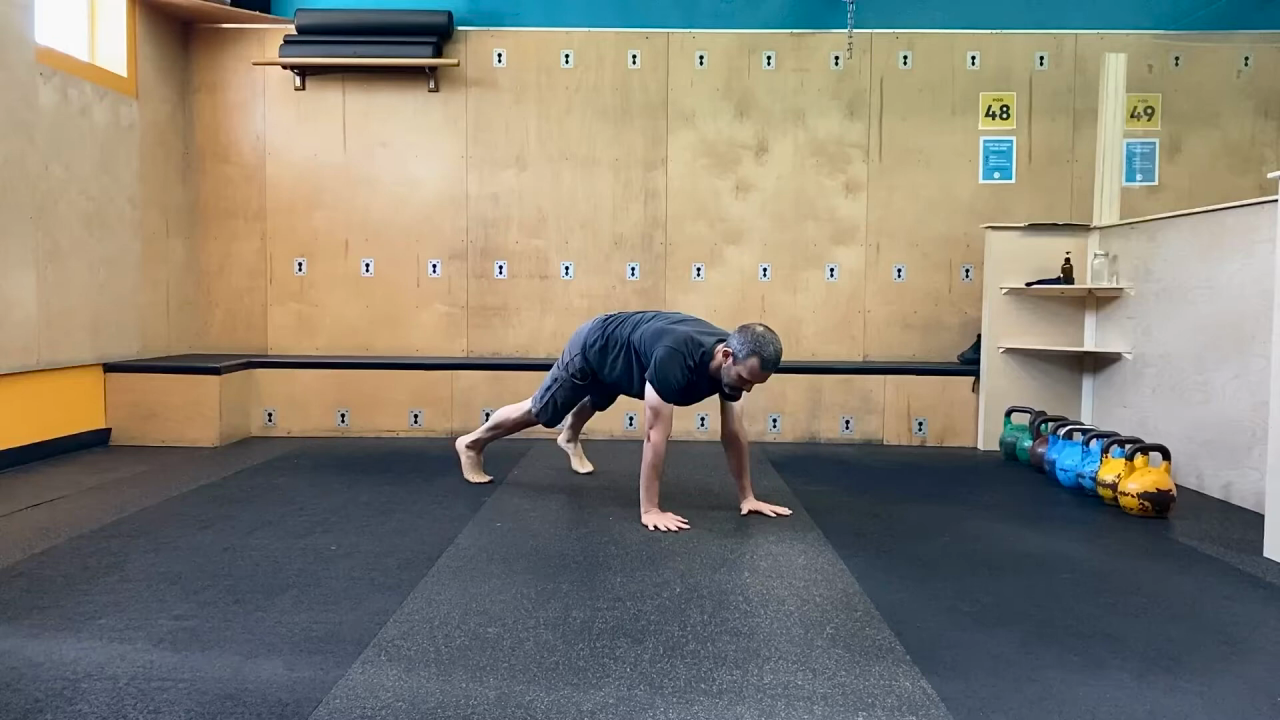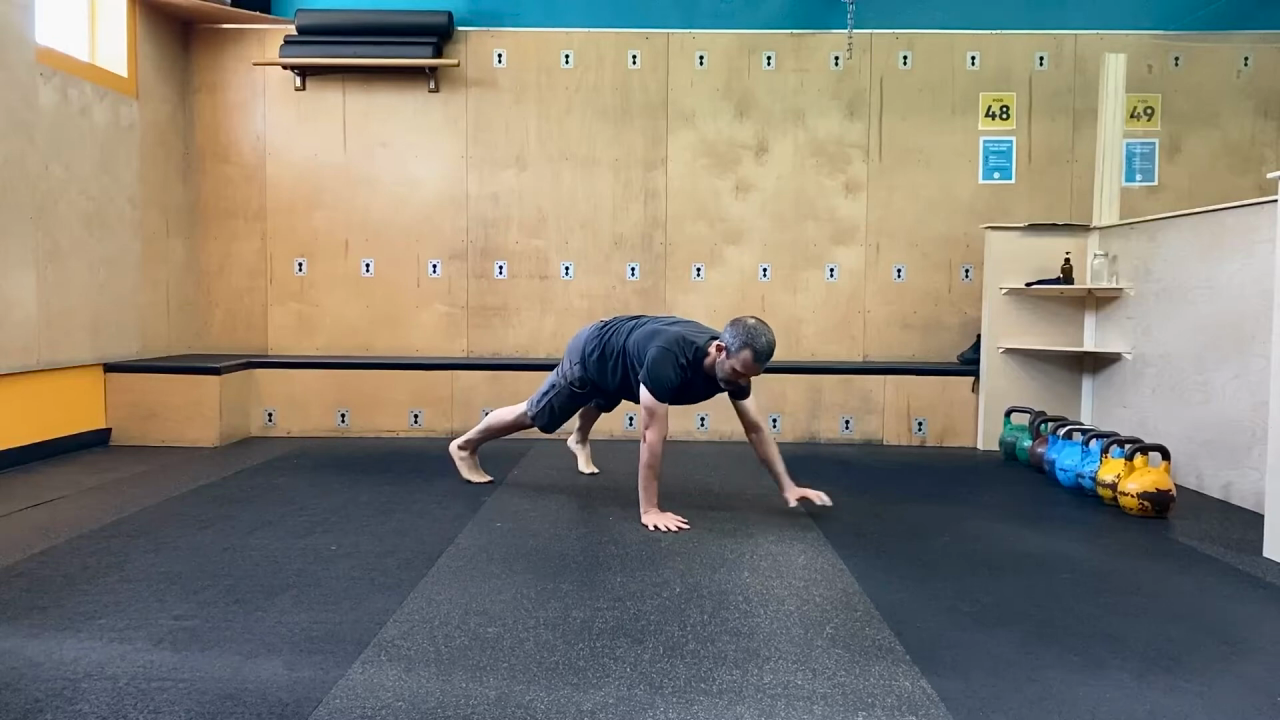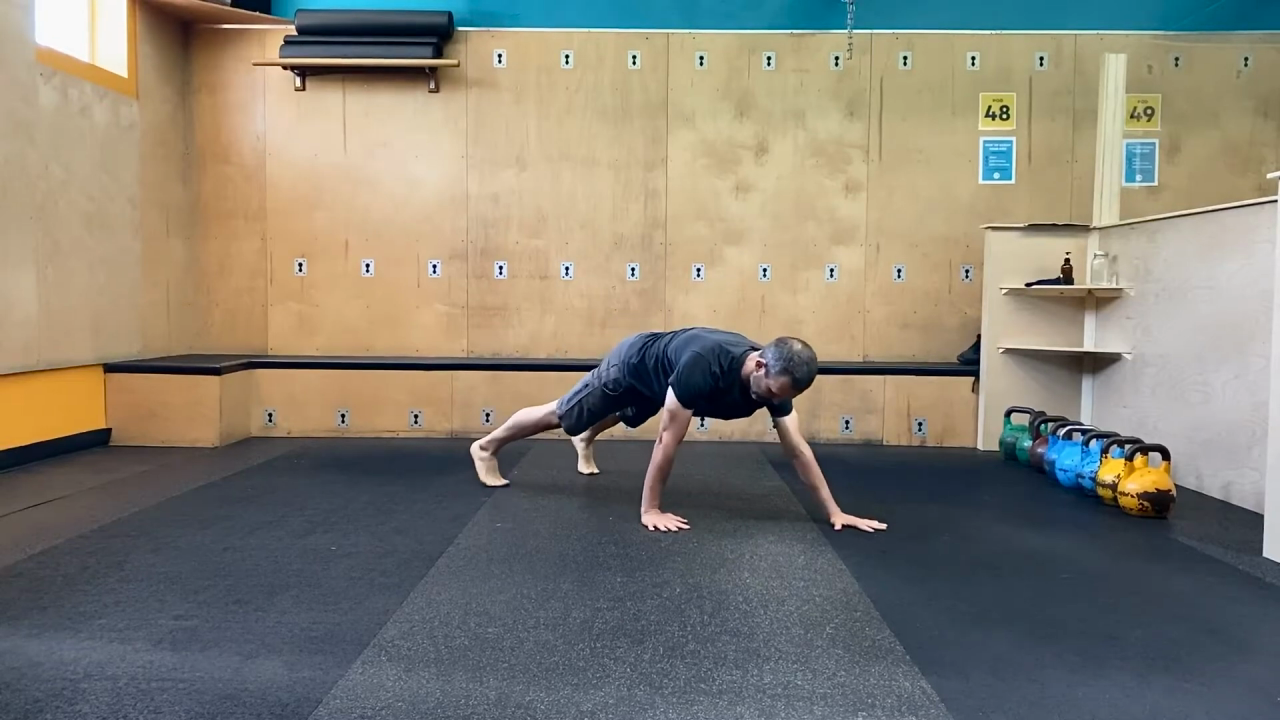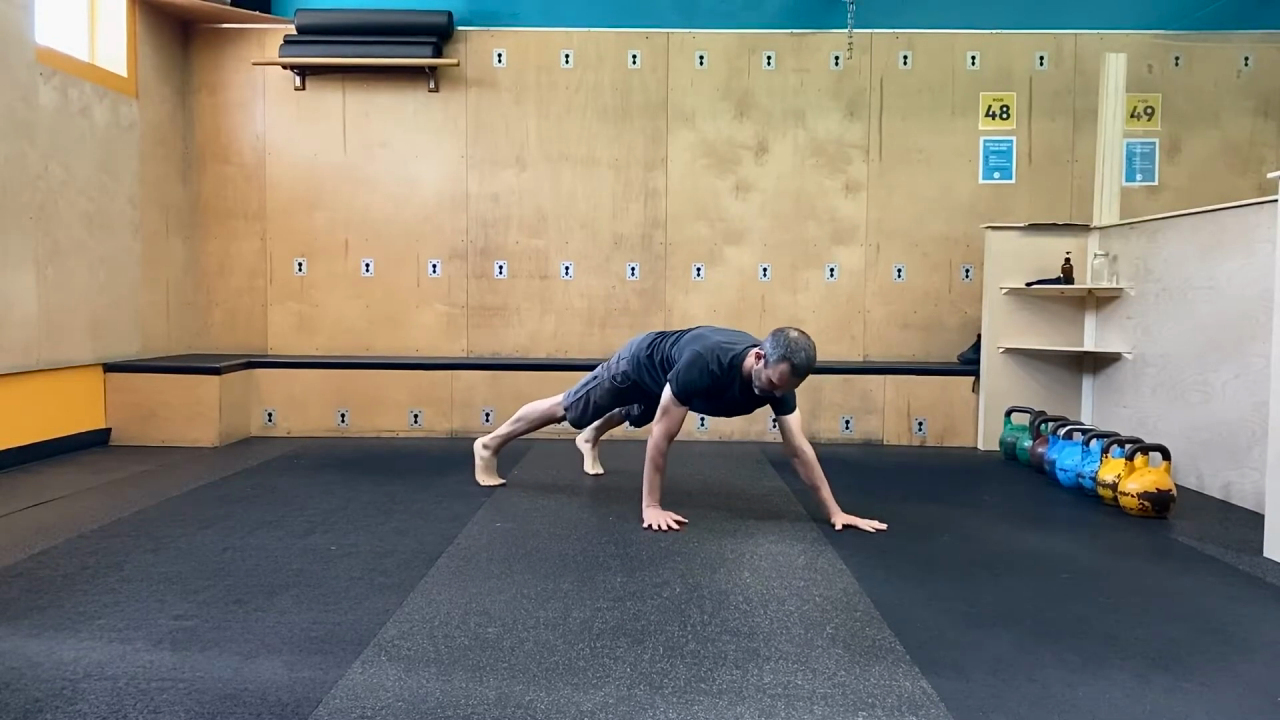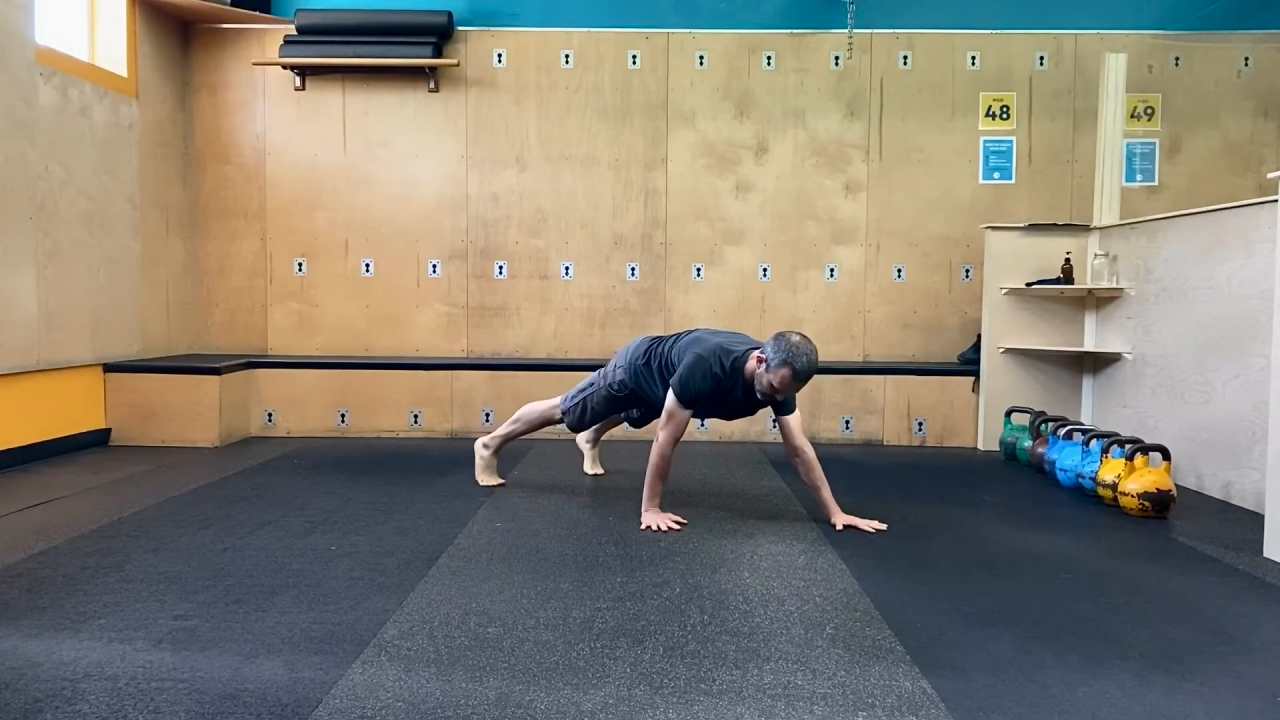
dt=0.7s
person 1, frame 1
left shoulder: (736, 360)
right shoulder: (676, 357)
left elbow: (734, 434)
right elbow: (656, 434)
left wrist: (747, 497)
right wrist: (650, 510)
left hip: (620, 356)
right hip: (593, 347)
left knee: (596, 402)
right knee: (537, 412)
left ankle: (570, 438)
right ankle: (472, 445)
person 1, frame 2
left shoulder: (735, 361)
right shoulder: (670, 356)
left elbow: (755, 427)
right elbow: (652, 436)
left wrist: (788, 486)
right wrist: (650, 511)
left hip: (620, 357)
right hip: (590, 353)
left knee: (601, 401)
right knee: (534, 415)
left ankle: (580, 440)
right ankle: (465, 446)
person 1, frame 3
left shoulder: (775, 379)
right shoulder: (704, 365)
left elbow: (797, 447)
right elbow: (669, 439)
left wrist: (833, 511)
right wrist: (650, 511)
left hip: (652, 386)
right hip: (632, 364)
left knee: (622, 415)
right knee: (560, 415)
left ankle: (585, 441)
right ankle: (487, 448)
person 1, frame 4
left shoulder: (777, 377)
right shoulder: (705, 362)
left elbow: (798, 447)
right elbow: (661, 435)
left wrist: (835, 511)
right wrist: (651, 506)
left hip: (660, 381)
right hip: (640, 362)
left knee: (632, 413)
right knee: (566, 407)
left ankle: (590, 438)
right ankle: (489, 446)
person 1, frame 5
left shoulder: (780, 376)
right shoulder: (707, 365)
left elbow: (798, 447)
right elbow: (666, 440)
left wrist: (834, 512)
right wrist: (649, 510)
left hip: (658, 387)
right hip: (637, 367)
left knee: (628, 417)
right knee: (562, 411)
left ankle: (590, 440)
right ankle: (489, 445)
